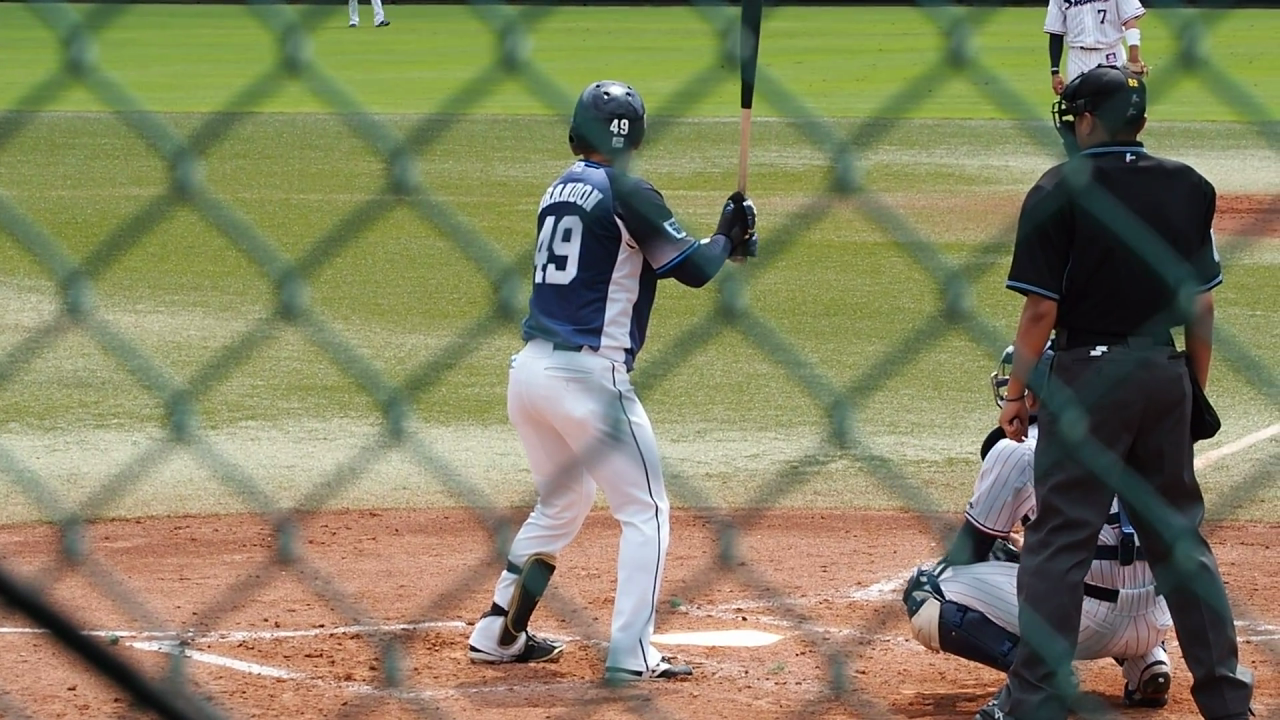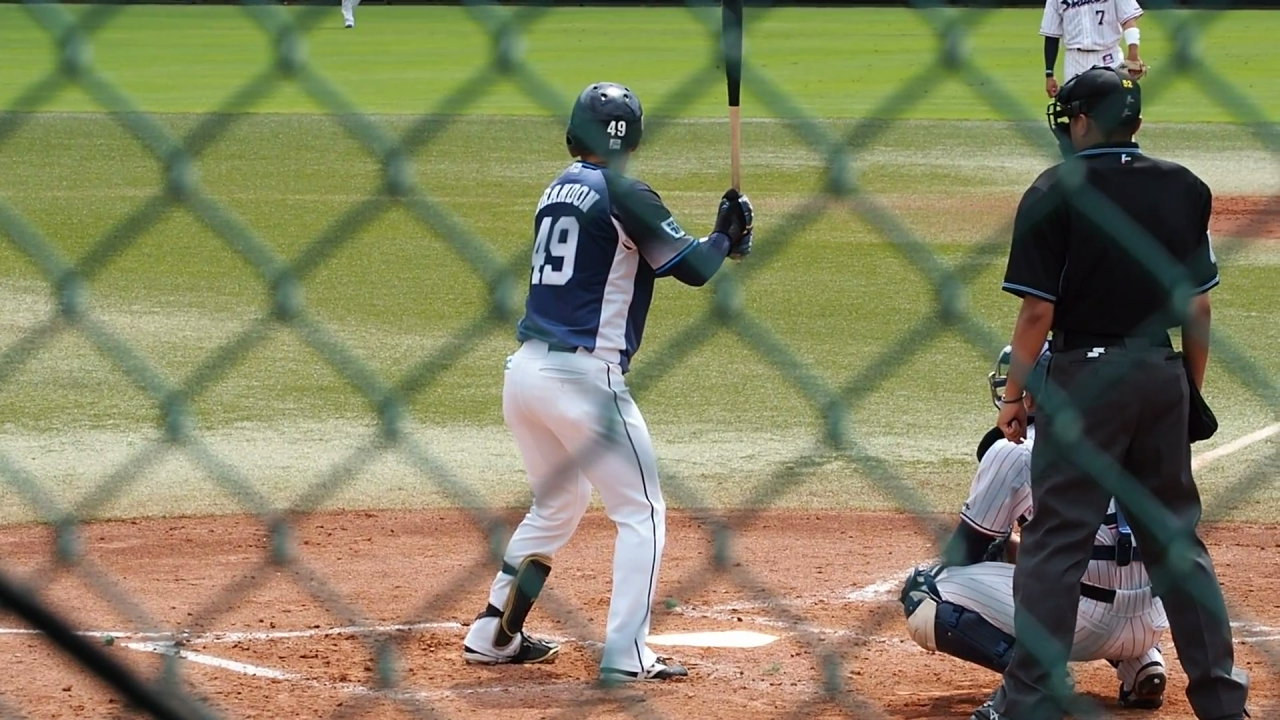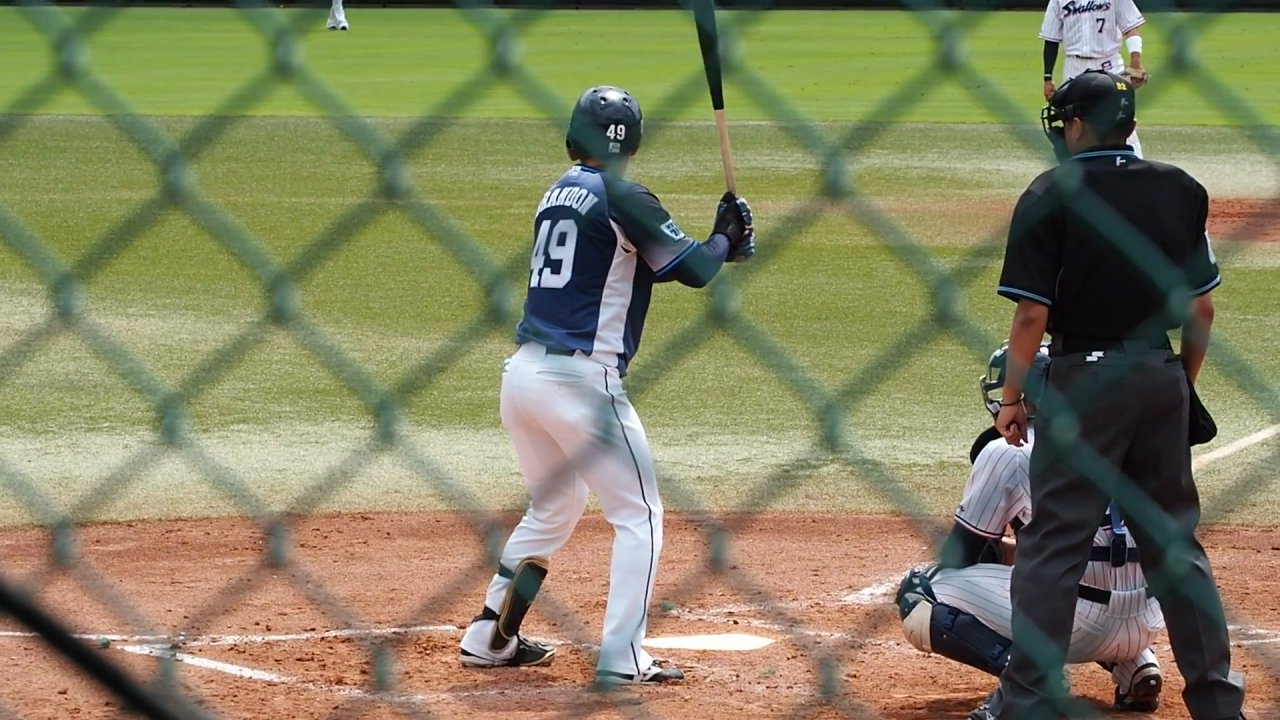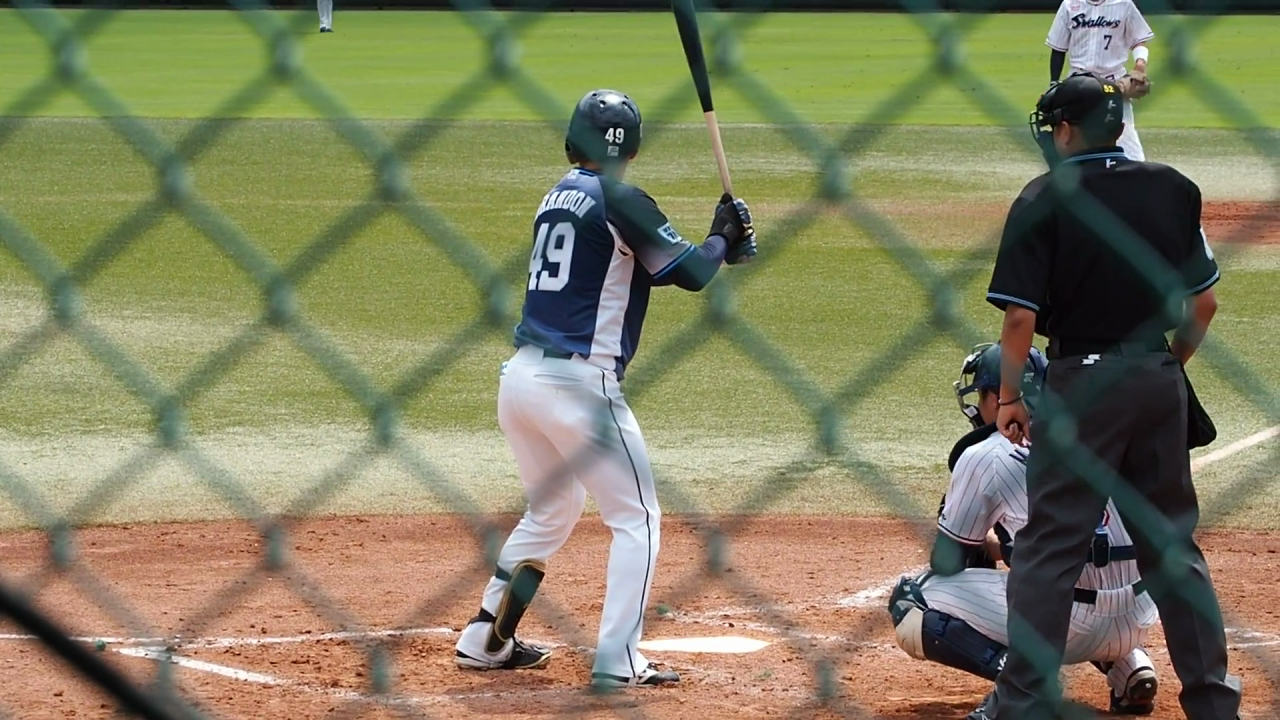
dt=0.2s
person 1, frame 1
left shoulder: (1060, 189)
right shoulder: (1189, 186)
left elbow: (1042, 307)
right elbow: (1201, 304)
left wrist: (1016, 391)
right wrist: (1195, 390)
left hip: (1087, 375)
right hip: (1165, 374)
left knee: (1059, 539)
right knee: (1179, 534)
person 1, frame 2
left shoulder: (1055, 190)
right shoulder: (1185, 188)
left elbow: (1038, 309)
right elbow: (1198, 305)
left wrist: (1014, 393)
right wrist: (1192, 390)
left hip: (1085, 376)
right hip: (1162, 374)
left knee: (1056, 539)
right knee: (1175, 535)
person 1, frame 3
left shoulder: (1051, 194)
right shoulder: (1181, 190)
left elbow: (1032, 313)
right elbow: (1200, 307)
left wrist: (1011, 396)
right wrist: (1183, 384)
left hip: (1085, 380)
right hip: (1161, 377)
left knee: (1054, 543)
right knee: (1173, 539)
person 1, frame 4
left shoulder: (1044, 199)
right shoulder: (1174, 189)
left elbow: (1021, 316)
right elbow: (1203, 303)
left wrist: (1009, 397)
left hip: (1083, 381)
right hip: (1159, 381)
left knee: (1050, 546)
right knee: (1171, 543)
person 2, frame 1
left shoulder: (558, 189)
right shoulder: (627, 194)
right elbow: (694, 270)
left wrist: (723, 244)
right wrist: (727, 234)
left hip: (530, 369)
right hip: (588, 375)
left knee: (559, 505)
right knee: (645, 511)
left ankle: (498, 633)
right ankle: (630, 655)
person 2, frame 2
left shoulder: (557, 190)
right shoulder: (625, 196)
right elbow: (693, 269)
left wrist: (717, 240)
right wrist: (725, 233)
left hip: (526, 369)
right hip: (583, 376)
left knee: (555, 506)
right knee: (642, 512)
left ankle: (492, 633)
right ankle: (626, 655)
person 2, frame 3
left shoulder: (556, 193)
right shoulder: (623, 199)
right elbow: (694, 270)
left wrist: (717, 241)
right wrist: (725, 235)
left hip: (523, 373)
right hip: (580, 380)
left knee: (552, 509)
right knee: (639, 515)
left ankle: (489, 637)
right ankle: (622, 659)
person 2, frame 4
left shoulder: (557, 196)
right shoulder: (621, 202)
right elbow: (691, 273)
left wrist: (719, 246)
right wrist: (723, 237)
left hip: (521, 375)
right hip: (577, 382)
left knee: (550, 511)
right knee: (636, 517)
left ankle: (486, 640)
right ankle: (618, 661)
person 3, frame 1
left shoulder: (1017, 449)
left elbow: (969, 549)
left hip: (1085, 619)
right hip: (1154, 621)
left knee: (926, 592)
right ankle: (1145, 661)
person 3, frame 2
left shoulder: (1014, 450)
left elbow: (964, 552)
left hip: (1082, 622)
right hip: (1149, 623)
left knee: (924, 592)
right ankle: (1140, 662)
person 3, frame 3
left shoulder: (1006, 450)
left elbow: (958, 556)
right wrist: (1014, 551)
left hip: (1075, 623)
right hip: (1143, 624)
left knee: (919, 594)
right ankle: (1134, 666)
person 3, frame 4
left shoulder: (984, 455)
left elbow: (947, 564)
left hip: (1064, 624)
right hip: (1136, 623)
left knee: (911, 602)
right ankle: (1129, 666)
